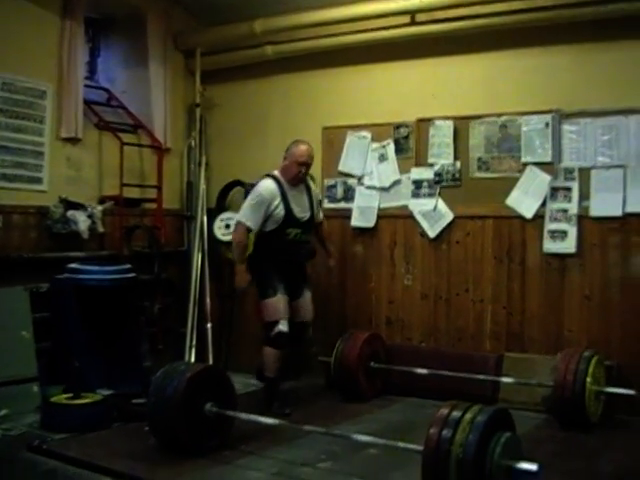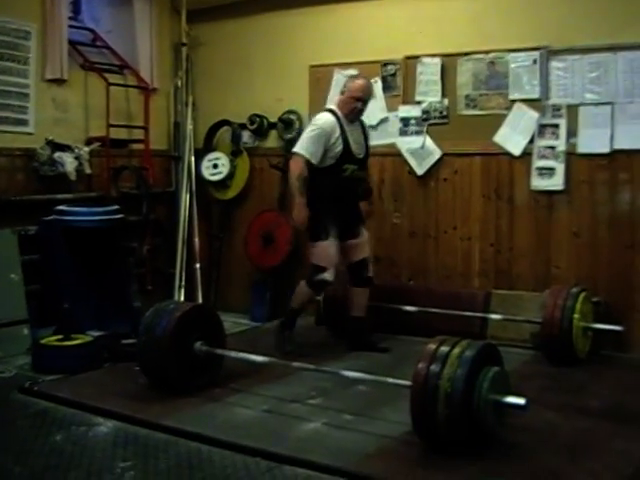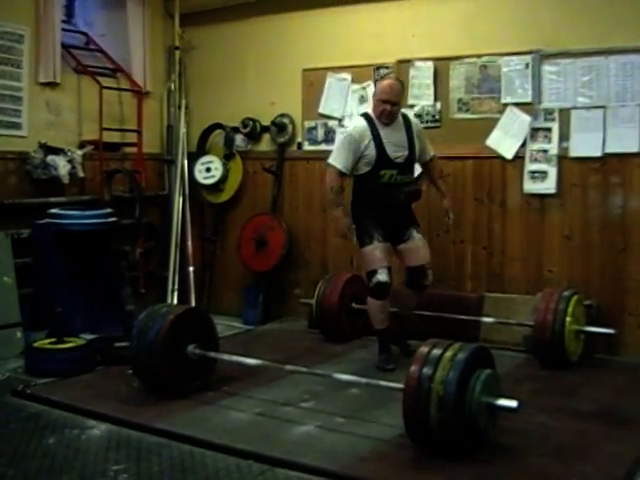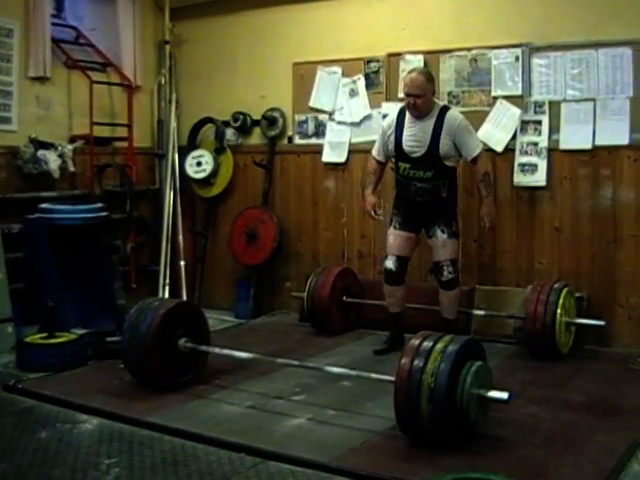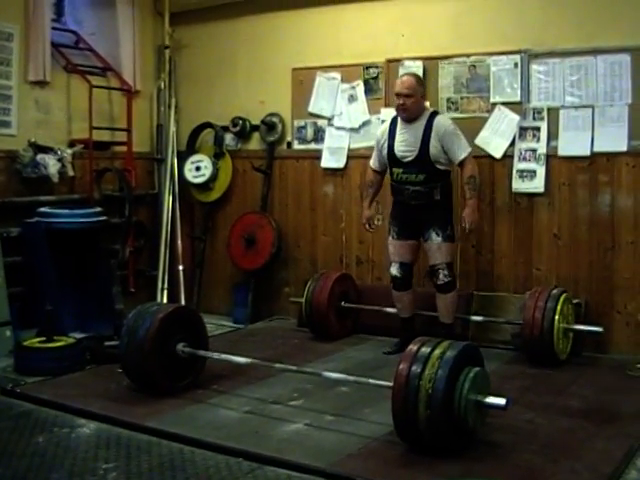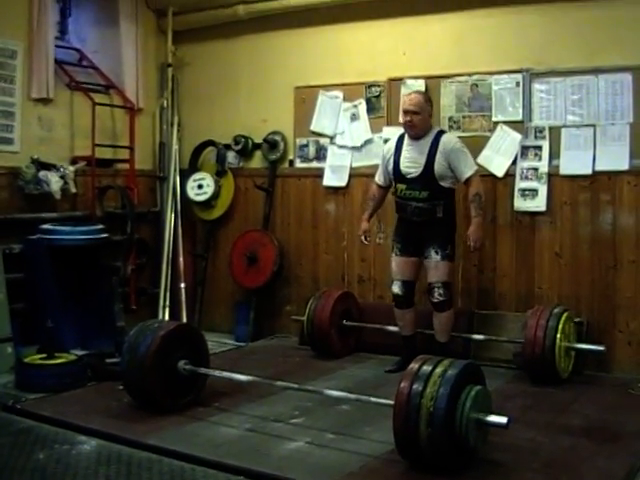
dt=0.5s
person 1, frame 1
left shoulder: (310, 190)
right shoulder: (267, 190)
left elbow: (318, 225)
right elbow: (241, 230)
left wrist: (329, 253)
right wrist: (241, 269)
left hip: (298, 269)
right hip: (271, 270)
left knee: (301, 331)
right knee: (279, 330)
left ankle: (271, 375)
right ankle: (271, 393)
person 1, frame 2
left shoulder: (360, 125)
right shoulder: (325, 123)
right elbow: (298, 162)
left wrist: (367, 198)
right wrist: (299, 203)
left hip: (350, 208)
right hip: (323, 210)
left knee: (363, 270)
right knee: (323, 275)
left ankle: (359, 334)
right ankle: (286, 325)
person 1, frame 3
left shoulder: (412, 126)
right shoulder: (358, 130)
left elbow: (427, 163)
right elbow: (335, 173)
left wrist: (445, 195)
right wrist: (338, 212)
left hip: (402, 211)
right hip: (370, 214)
left knee: (422, 274)
right knee: (379, 280)
left ankle: (398, 331)
right ankle: (384, 347)
person 1, frame 4
left shoulder: (452, 121)
right shoulder: (393, 121)
left elbow: (479, 159)
right elbow: (377, 159)
left wrist: (487, 199)
right wrist: (369, 192)
left hip: (440, 207)
right hip: (404, 205)
left knee: (446, 271)
right knee: (392, 267)
right ankle: (395, 333)
person 1, frame 5
left shoulder: (441, 126)
right shoulder: (386, 130)
left elbow: (467, 163)
right elbow: (375, 171)
left wrist: (471, 203)
right wrist: (367, 205)
left hip: (436, 211)
right hip: (402, 210)
left knee: (442, 274)
right knee: (399, 274)
left ankle: (446, 339)
right ankle: (407, 335)
person 1, frame 6
left shoulder: (448, 144)
right shoulder: (393, 146)
left elbow: (473, 182)
right elbow: (380, 186)
left wrist: (476, 221)
right wrist: (366, 218)
left hip: (438, 228)
right hip: (405, 227)
left knee: (439, 293)
right knee: (400, 292)
left ankle: (441, 356)
right ankle: (408, 352)
